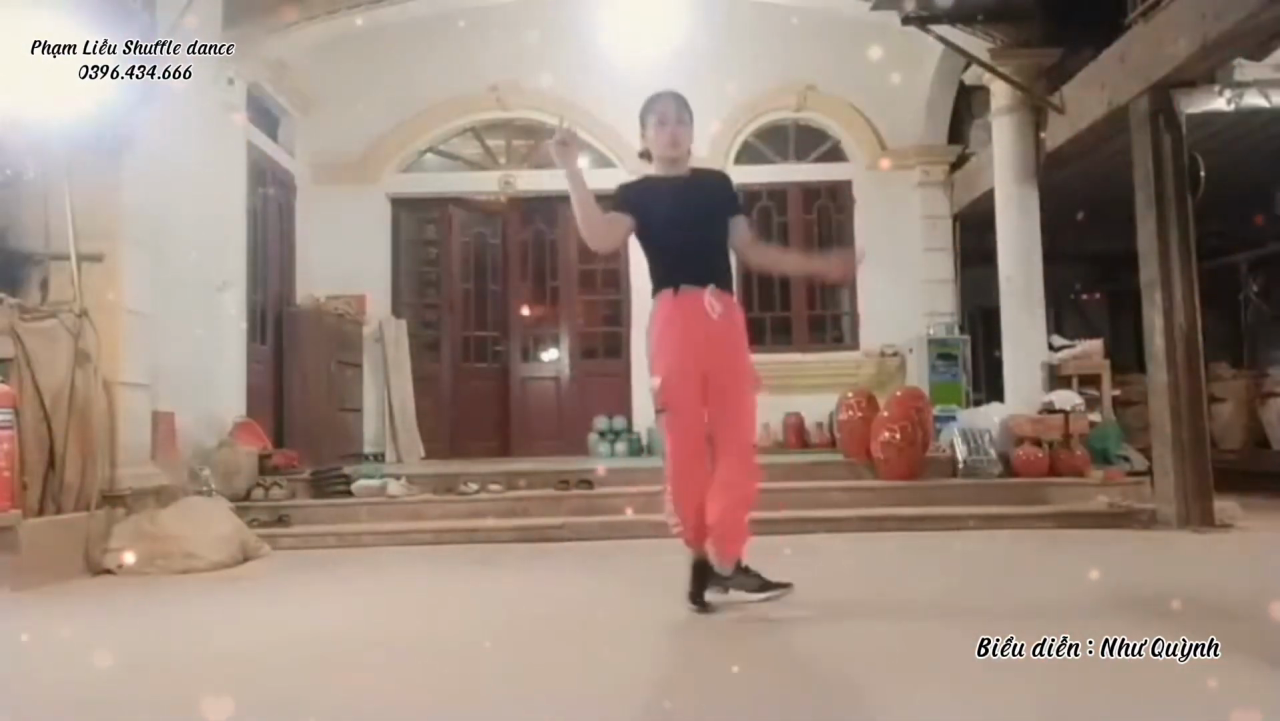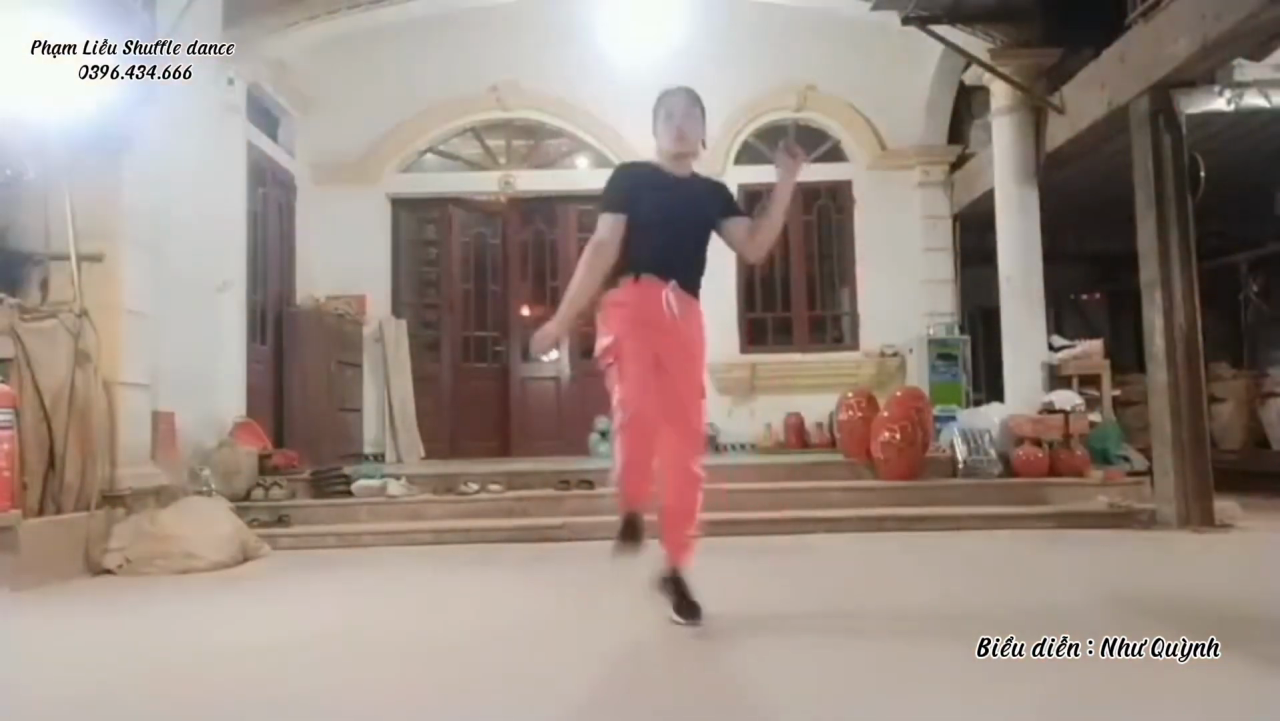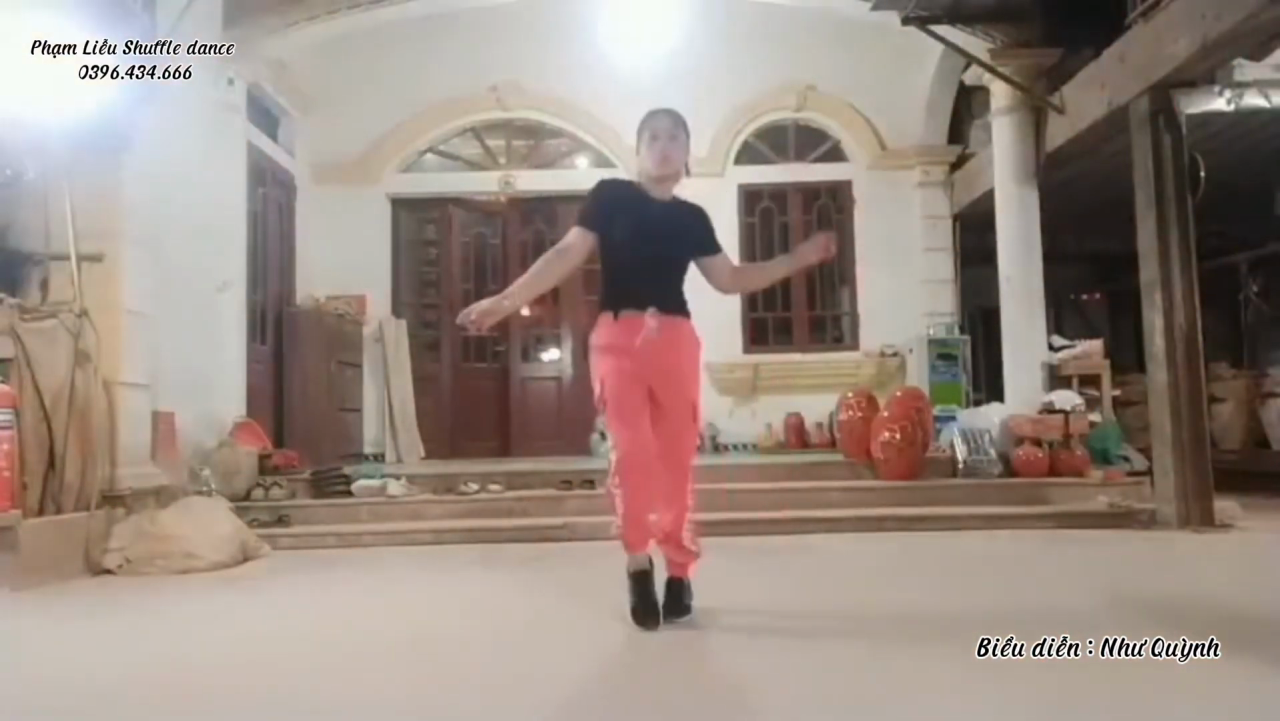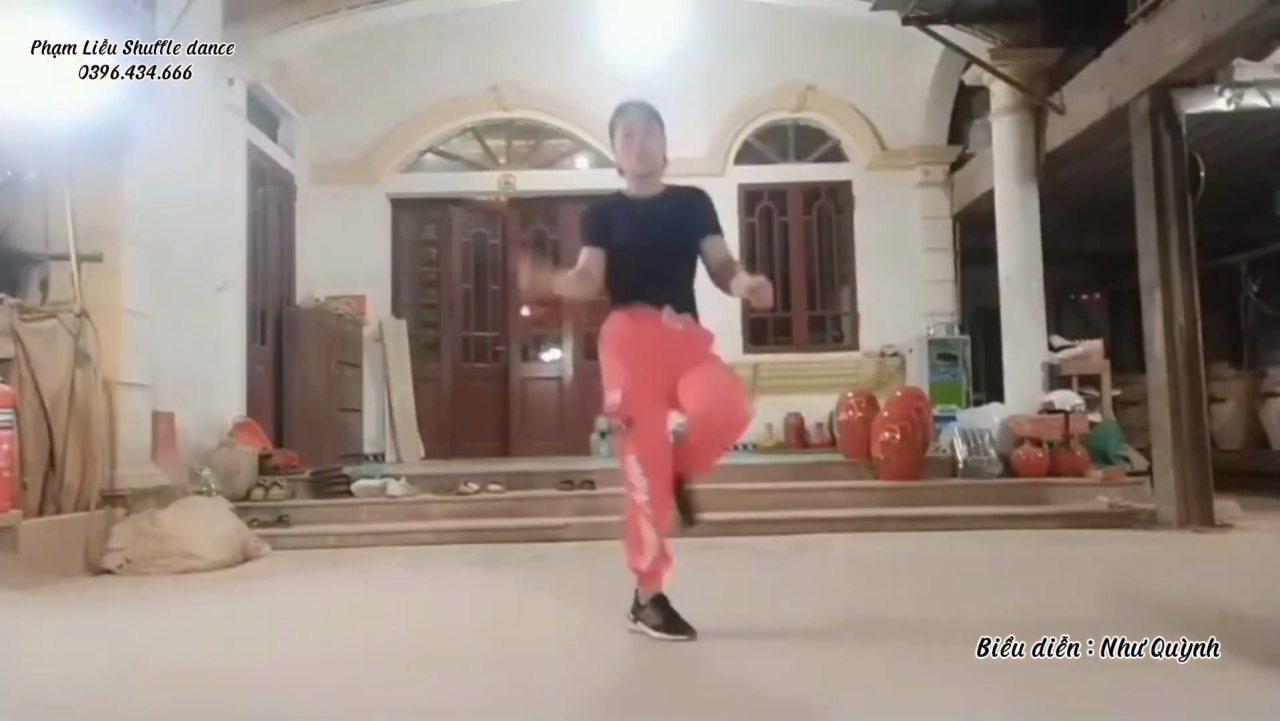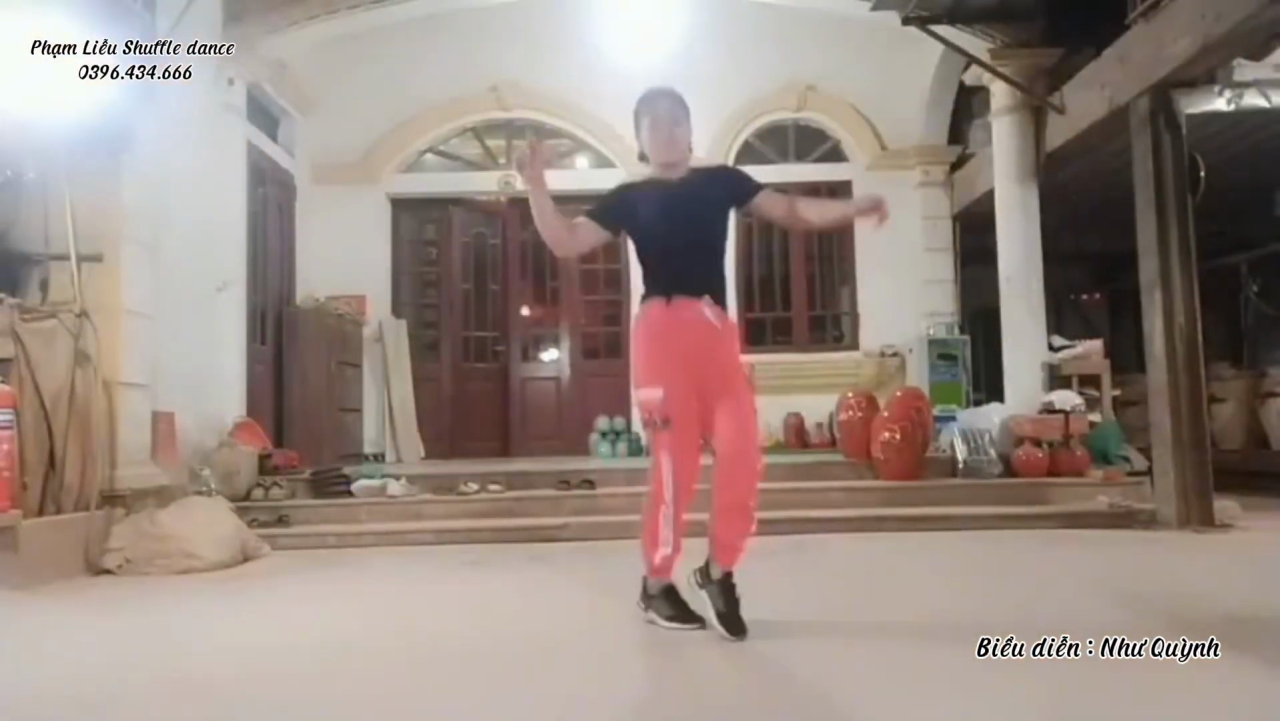
dt=0.5s
person 1, frame 1
left shoulder: (718, 185)
right shoulder: (637, 194)
left elbow: (752, 250)
right elbow: (602, 239)
left wrist: (820, 265)
right wrist: (571, 170)
left hip: (726, 320)
right hip: (675, 319)
left knee: (736, 444)
right knee: (686, 447)
left ankle: (728, 564)
right ankle: (700, 558)
person 1, frame 2
left shoulder: (713, 194)
right shoulder: (629, 178)
left elbow: (753, 249)
right elbow: (602, 247)
left wrist: (786, 184)
right wrist: (563, 318)
left hip: (682, 320)
right hip: (630, 307)
left knee: (686, 448)
right knee: (639, 412)
left ankle: (676, 568)
right ankle: (631, 513)
person 1, frame 3
left shoulder: (693, 218)
right shoulder: (609, 196)
left elbow: (730, 278)
right elbow: (567, 255)
left wrist: (799, 259)
right wrist: (506, 299)
left hip: (675, 341)
right hip: (617, 340)
left knee: (676, 462)
right knee: (631, 452)
left ankle: (679, 574)
right ankle: (641, 563)
person 1, frame 4
left shoulder: (694, 202)
right shoulder: (604, 211)
left elbow: (719, 264)
right elbow: (590, 278)
left wrist: (745, 282)
right wrist: (550, 280)
left hip: (686, 336)
right hip: (630, 336)
left knee: (728, 408)
right knee: (644, 462)
left ankle: (679, 466)
right ankle: (649, 595)
person 1, frame 5
left shoulder: (722, 180)
right shoulder: (628, 198)
left elbow: (790, 210)
right elbow: (564, 243)
left wrist: (850, 209)
right wrist: (535, 182)
left hip: (718, 331)
right hip: (664, 328)
left knee: (741, 450)
right knee: (676, 461)
left ankle: (719, 572)
right ankle: (657, 585)
